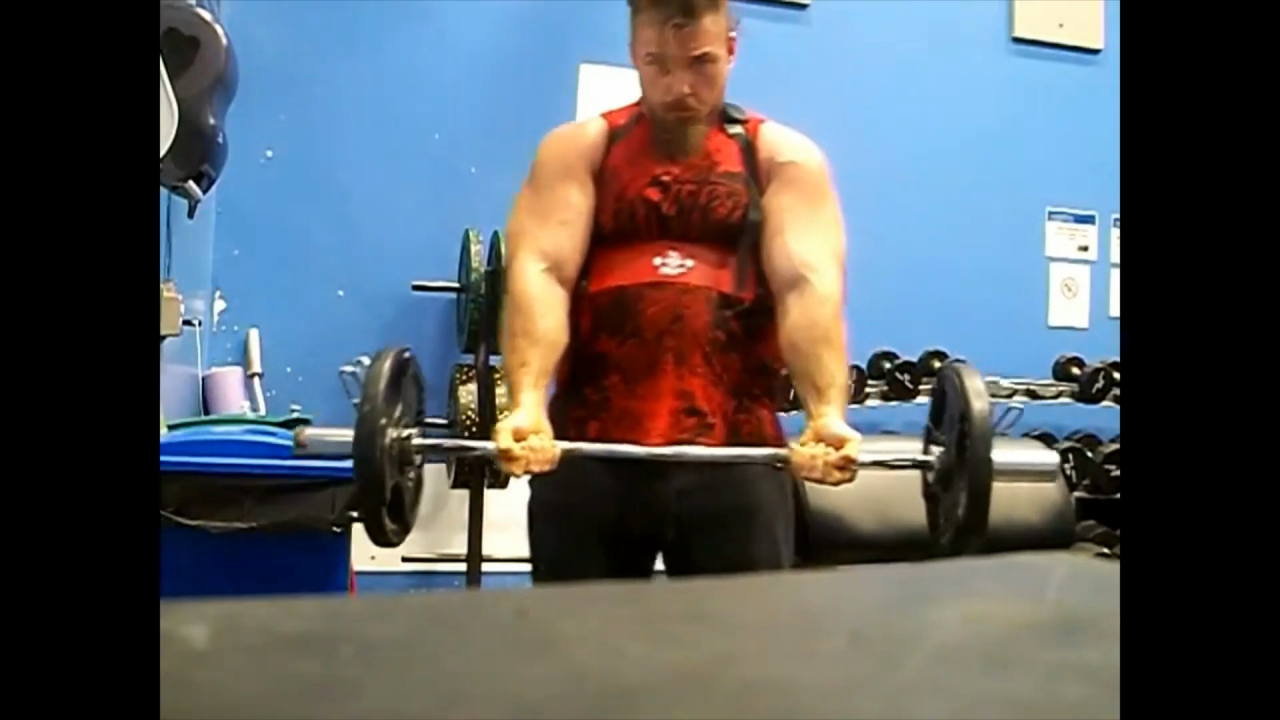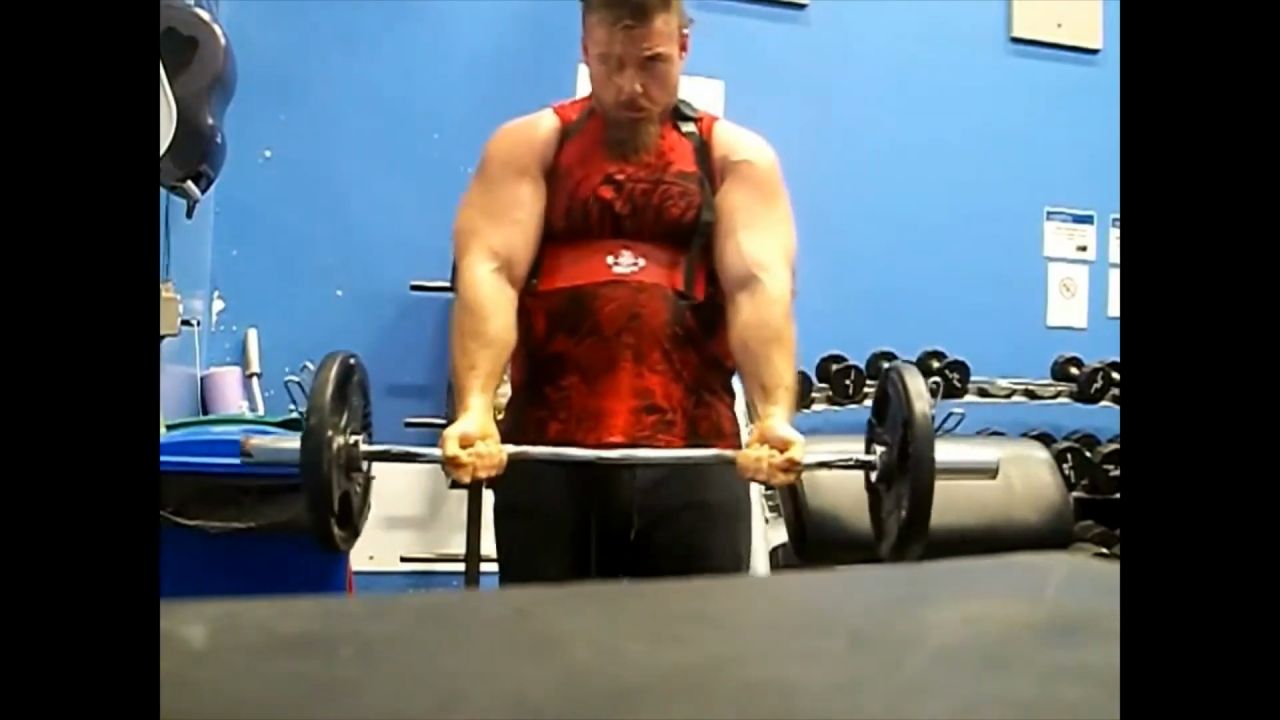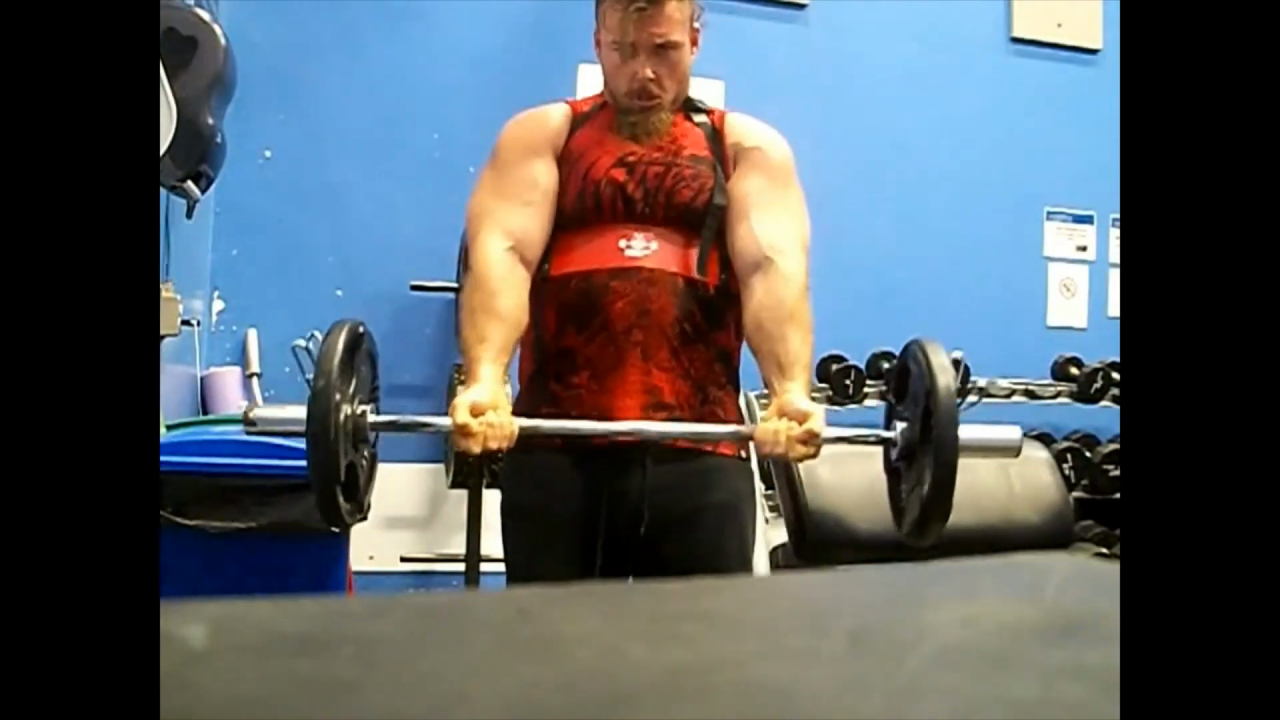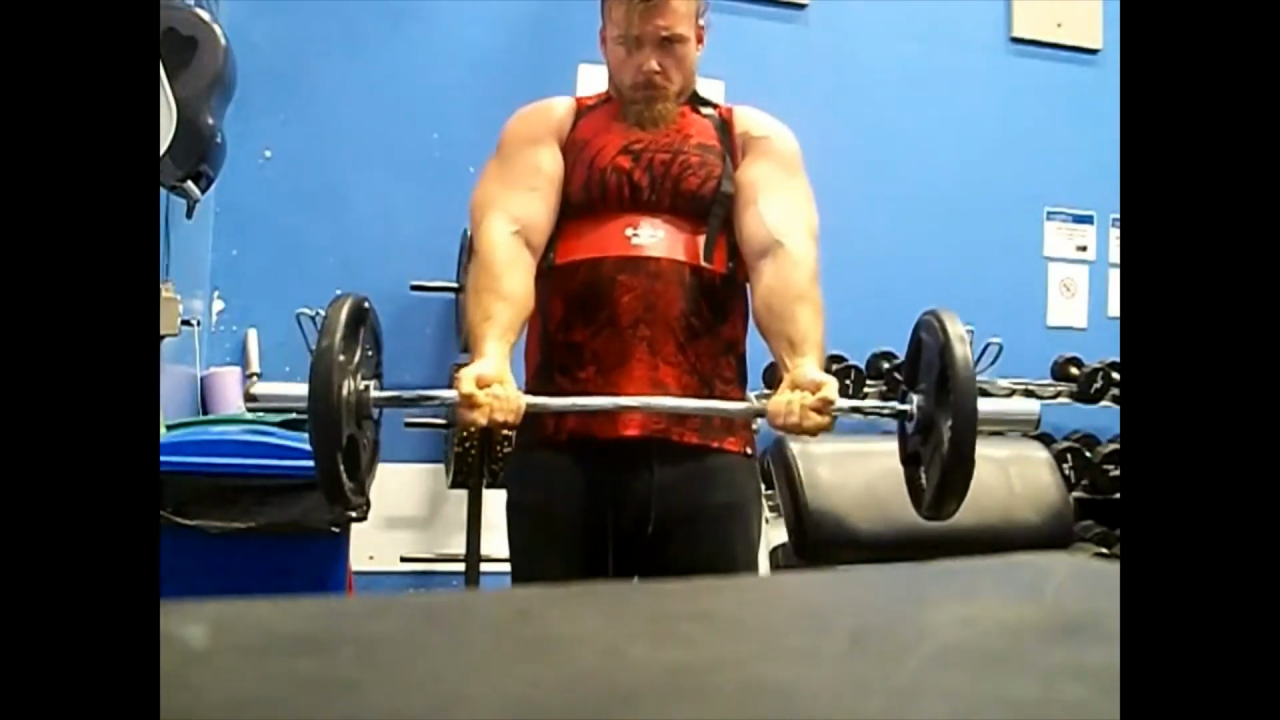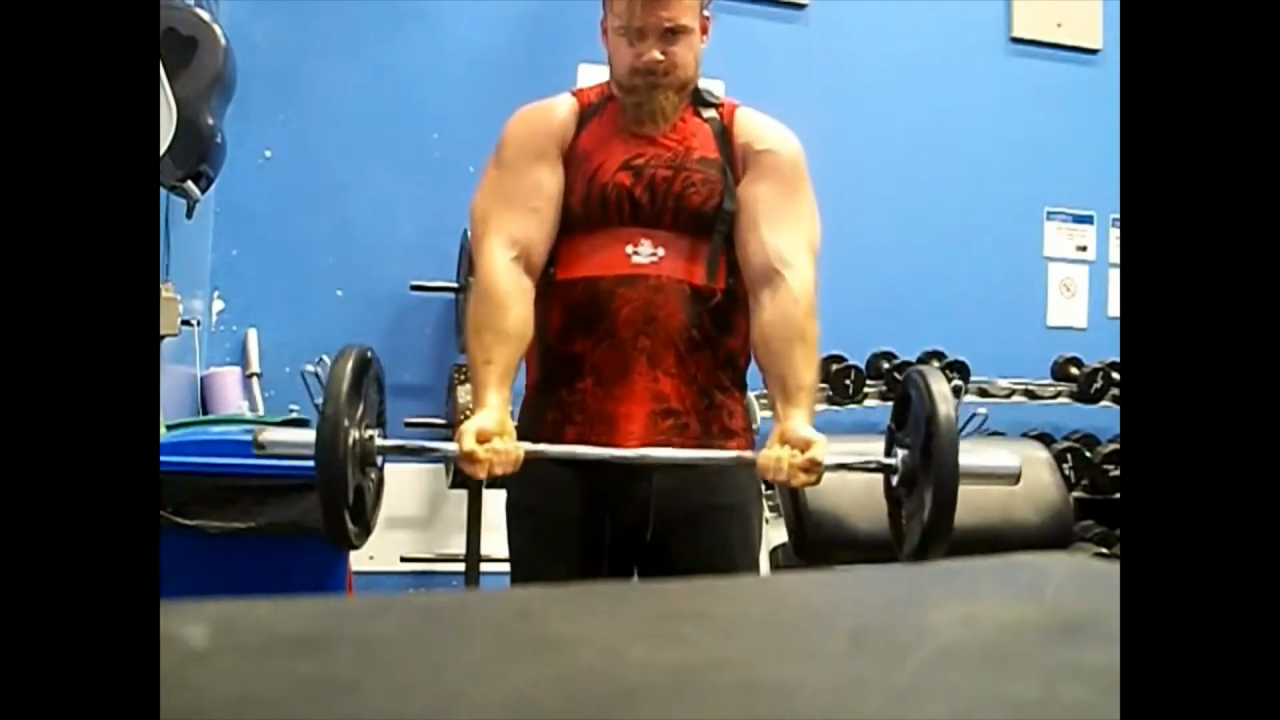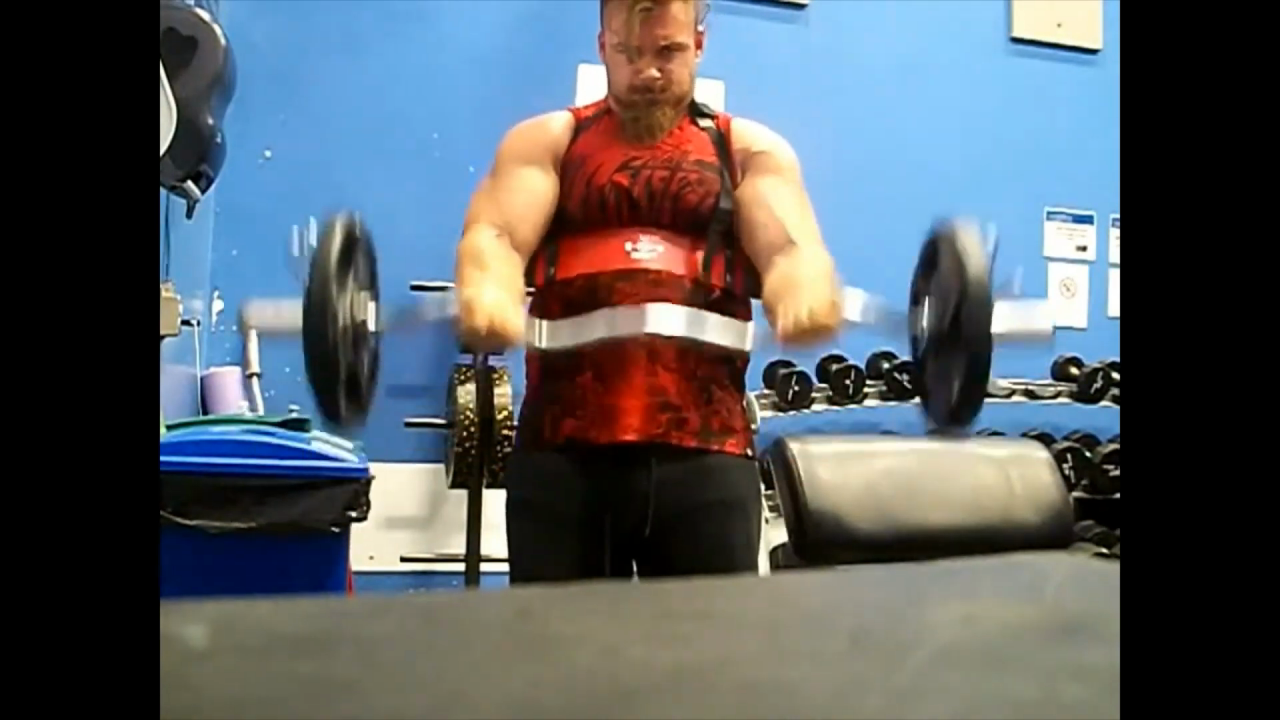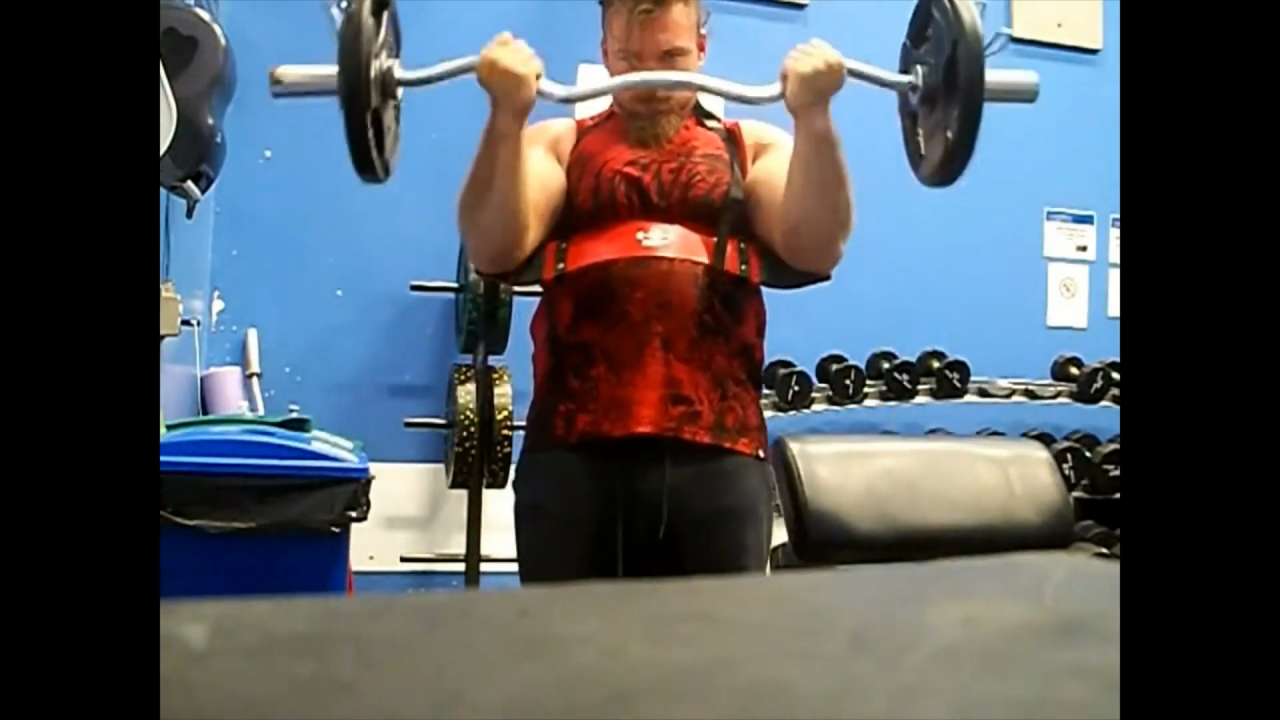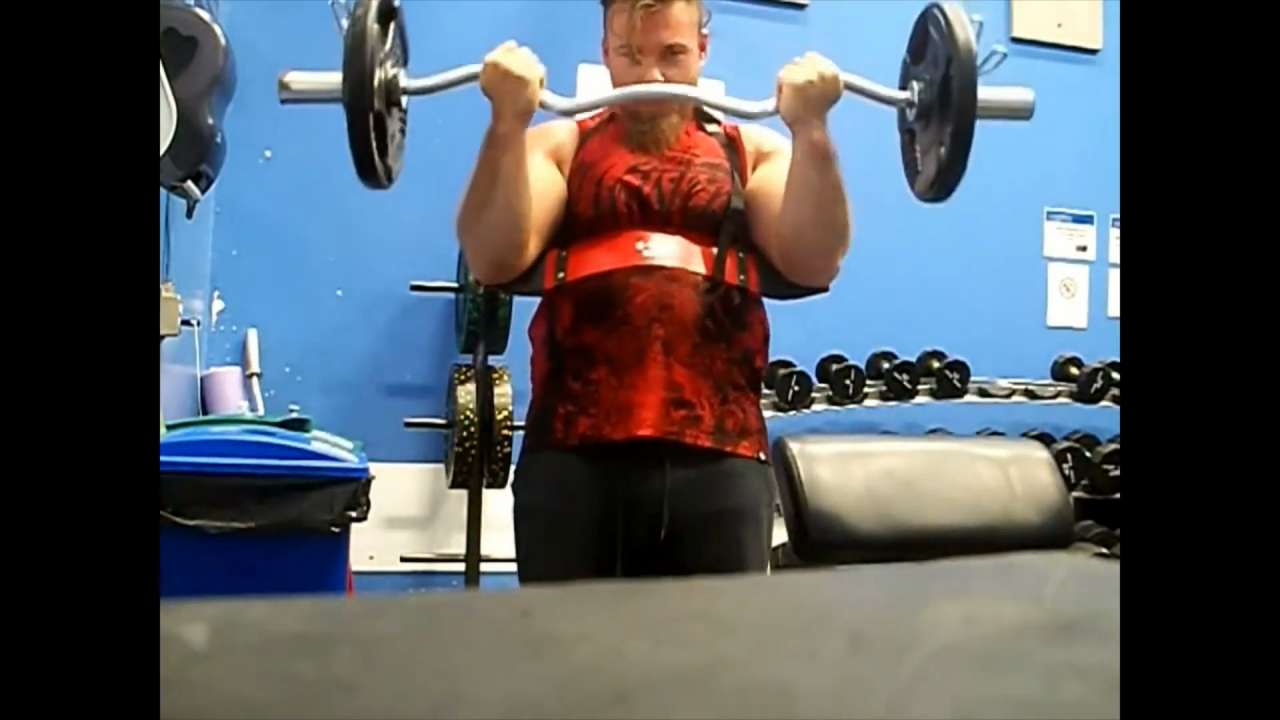
dt=0.4s
person 1, frame 1
left shoulder: (782, 156)
right shoulder: (578, 149)
left elbow: (808, 286)
right elbow: (540, 273)
left wrist: (827, 413)
right wrist: (526, 405)
left hip: (734, 454)
right hip: (590, 449)
person 1, frame 2
left shoulder: (735, 154)
right shoulder: (529, 145)
left elbow: (758, 286)
right elbow: (489, 272)
left wrist: (775, 416)
right wrist: (475, 407)
left hip: (691, 452)
right hip: (549, 450)
person 1, frame 3
left shoulder: (747, 145)
right shoulder: (541, 135)
left elbow: (773, 268)
right elbow: (502, 253)
left wrist: (791, 391)
right wrist: (485, 379)
left hip: (699, 450)
right hip: (558, 448)
person 1, frame 4
left shoulder: (754, 137)
right shoulder: (547, 126)
left elbow: (782, 252)
right elbow: (505, 239)
left wrist: (803, 366)
right wrist: (490, 356)
left hip: (706, 445)
right hip: (564, 441)
person 1, frame 5
left shoulder: (758, 142)
right shoulder: (546, 128)
left elbow: (782, 279)
right elbow: (506, 261)
left wrist: (795, 416)
right wrist: (490, 404)
left hip: (706, 450)
right hip: (563, 447)
person 1, frame 6
left shoulder: (750, 149)
right shoulder: (547, 141)
left elbow: (791, 250)
right elbow: (494, 236)
left wrist: (808, 294)
right wrist: (488, 292)
left hip: (705, 447)
right hip: (564, 446)
person 1, frame 7
left shoulder: (755, 145)
right shoulder: (555, 144)
left elbow: (816, 250)
right elbow: (493, 249)
left wrist: (814, 117)
right wrist: (508, 117)
left hip: (718, 447)
right hip: (574, 444)
person 1, frame 8
left shoulder: (755, 151)
right shoulder: (555, 147)
left elbow: (815, 263)
right elbow: (493, 259)
left wrist: (809, 127)
right wrist: (507, 120)
left hip: (717, 451)
right hip: (574, 448)
